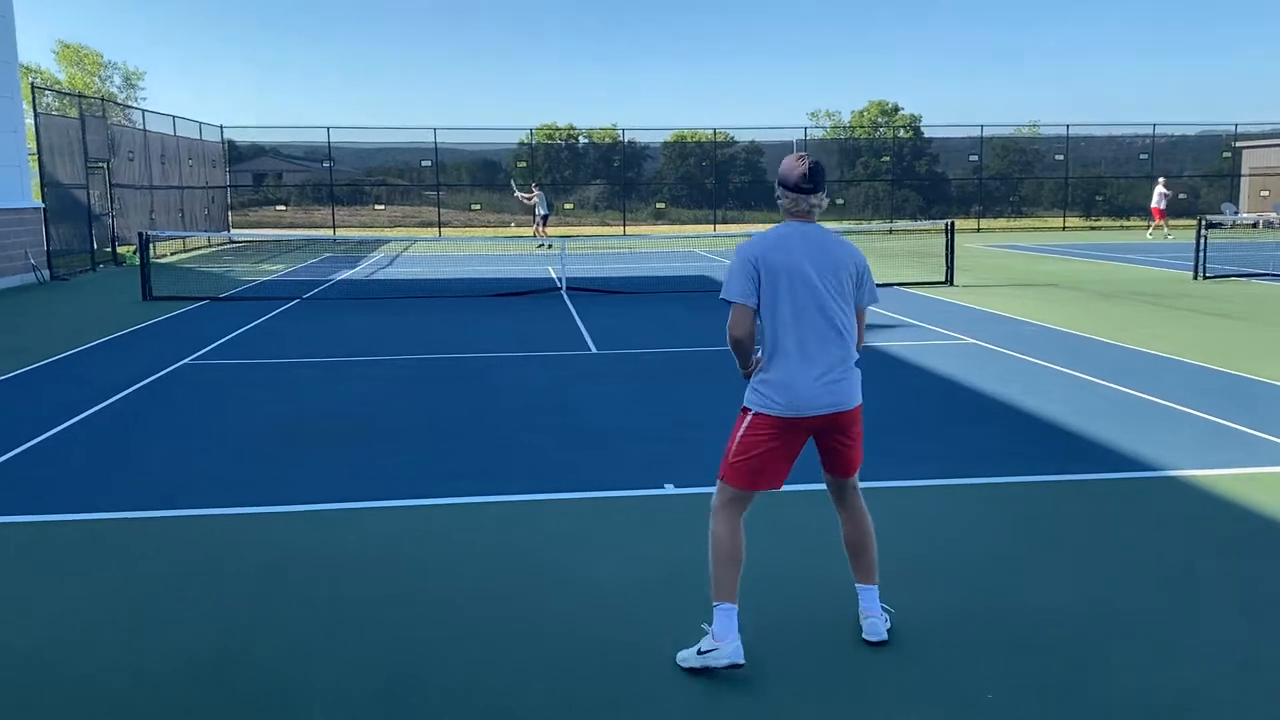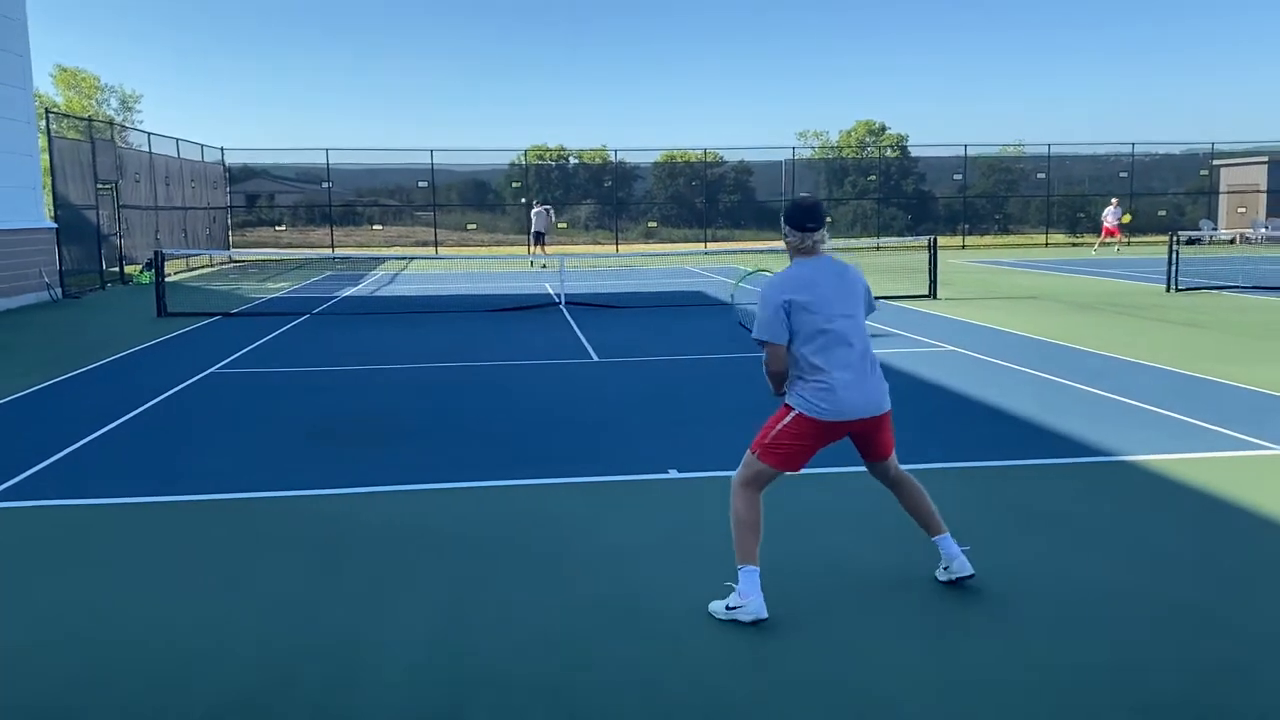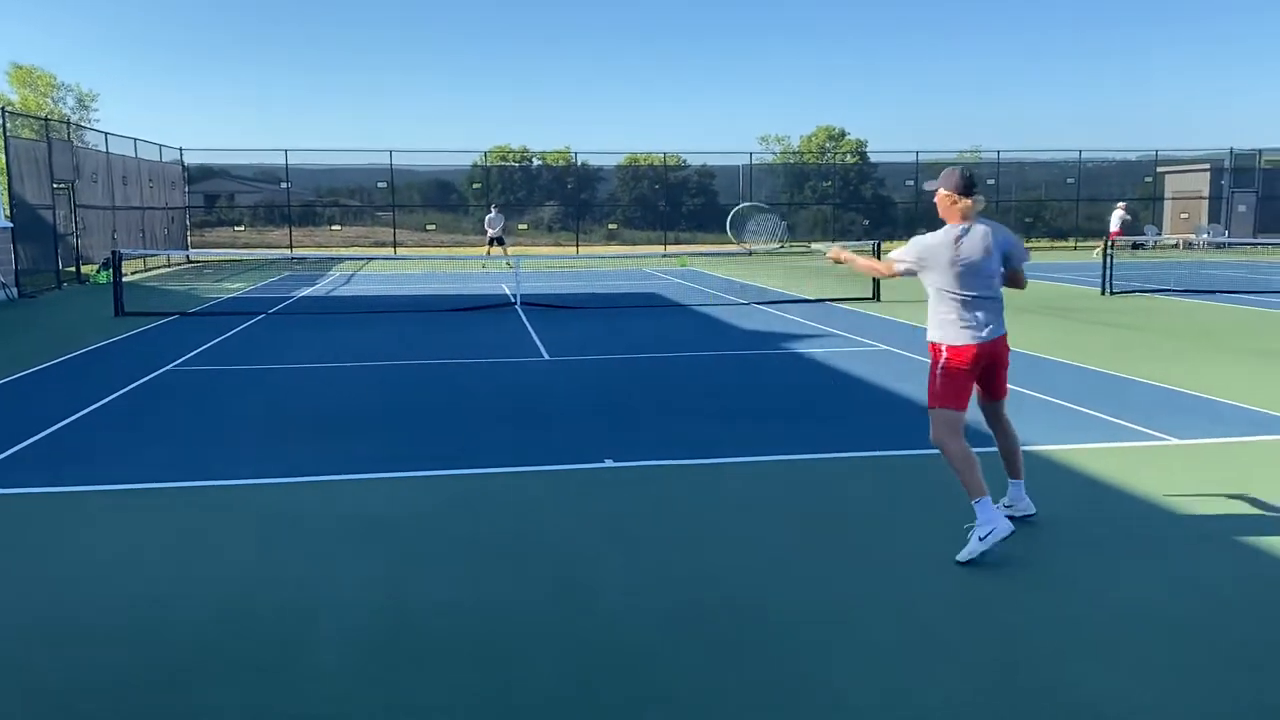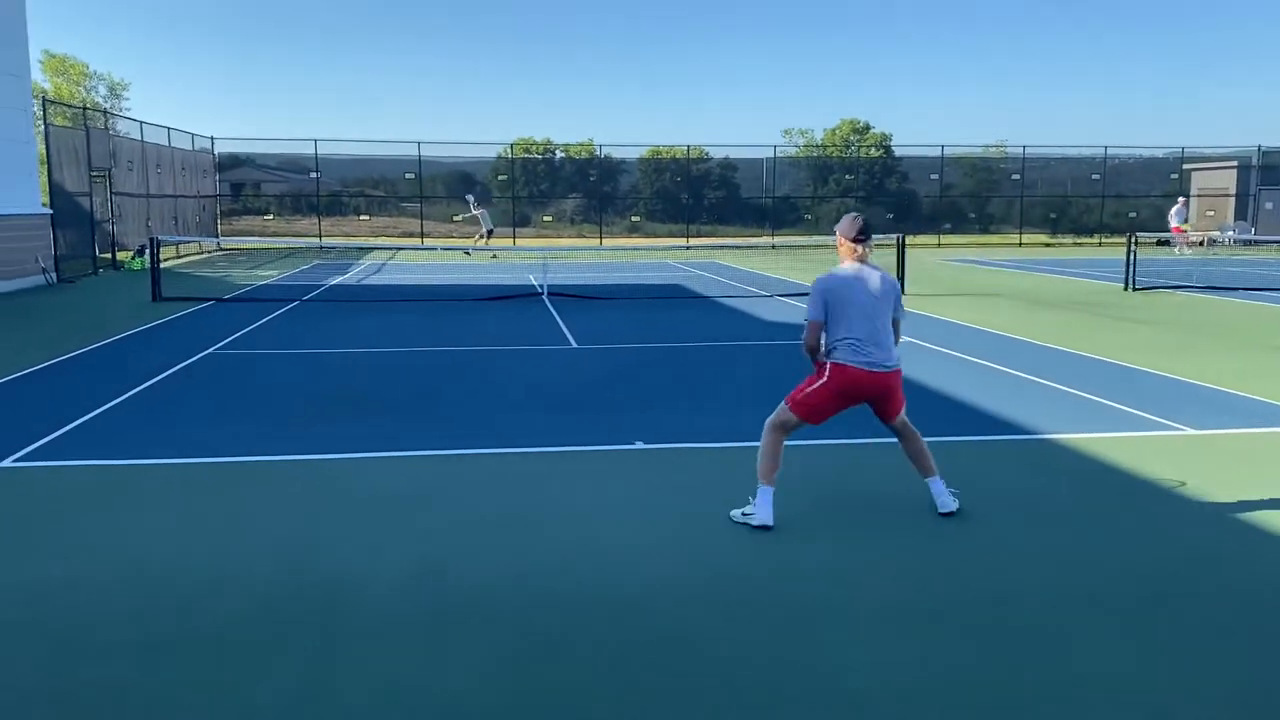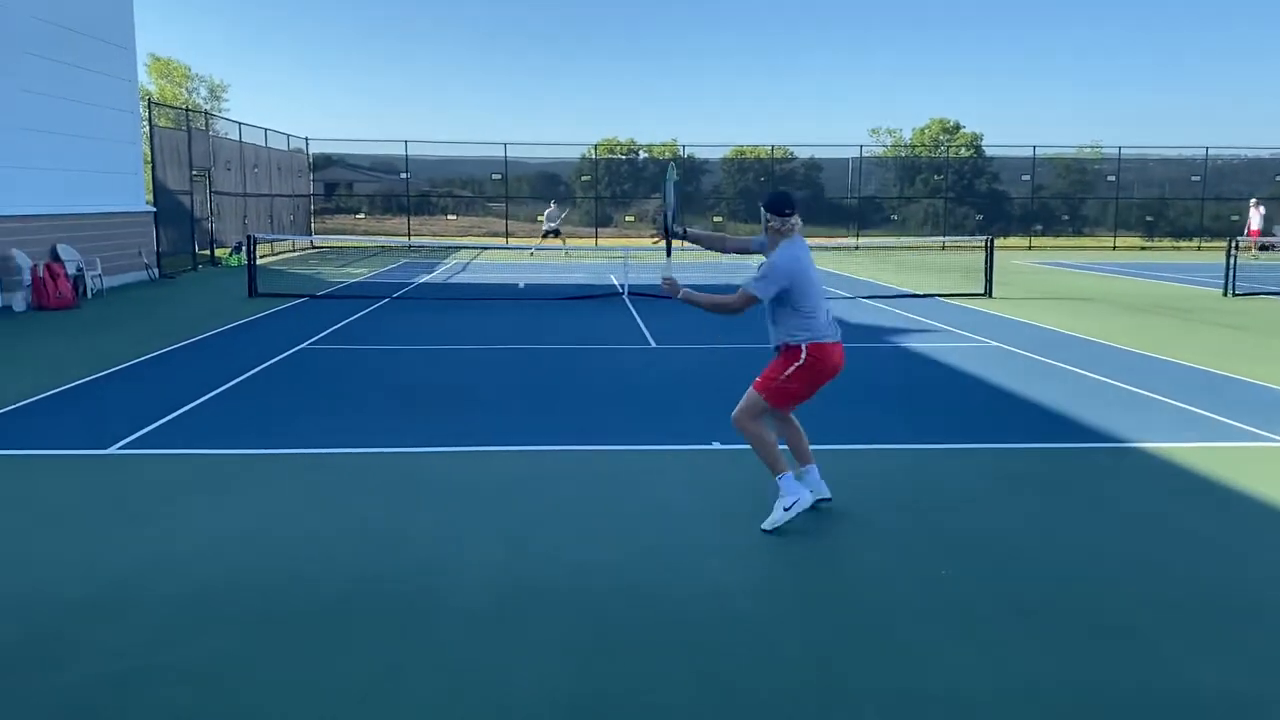
dt=1s
person 1, frame 1
left shoulder: (754, 251)
right shoulder: (850, 254)
left elbow: (739, 332)
right elbow: (859, 338)
left wrist: (749, 369)
left hip: (777, 399)
right hip: (842, 396)
left knee: (727, 507)
right knee: (847, 495)
left ankle: (724, 637)
right ankle: (872, 615)
person 1, frame 2
left shoulder: (777, 289)
right shoulder: (852, 275)
left elbow: (776, 365)
left wrist: (779, 389)
left hip: (817, 407)
right hip: (872, 401)
left knee: (745, 483)
right knee: (893, 475)
left ankle: (748, 594)
right ankle: (954, 558)
person 1, frame 3
left shoulder: (931, 245)
right shoulder: (996, 233)
left elbow: (883, 269)
right elbow: (1019, 282)
left wrist: (844, 256)
left hip: (956, 350)
right hip: (996, 342)
left knee: (946, 436)
right knee: (997, 418)
left ankle: (989, 520)
right ankle: (1018, 498)
person 1, frame 4
left shoulder: (827, 282)
right shoulder: (889, 282)
left elbow: (810, 341)
left wrist: (819, 362)
left hip: (842, 372)
right hip: (886, 374)
left knee: (775, 427)
right knee: (904, 429)
left ankle: (762, 507)
right ankle: (942, 495)
person 1, frame 5
left shoulder: (781, 262)
right shoulder: (792, 246)
left elbow: (735, 304)
right elbow: (735, 243)
left wrist: (682, 293)
right wrist: (682, 233)
left hip: (810, 352)
right hip: (823, 349)
left knee: (744, 417)
right knee: (775, 409)
left ankle: (791, 491)
right ankle: (813, 485)
